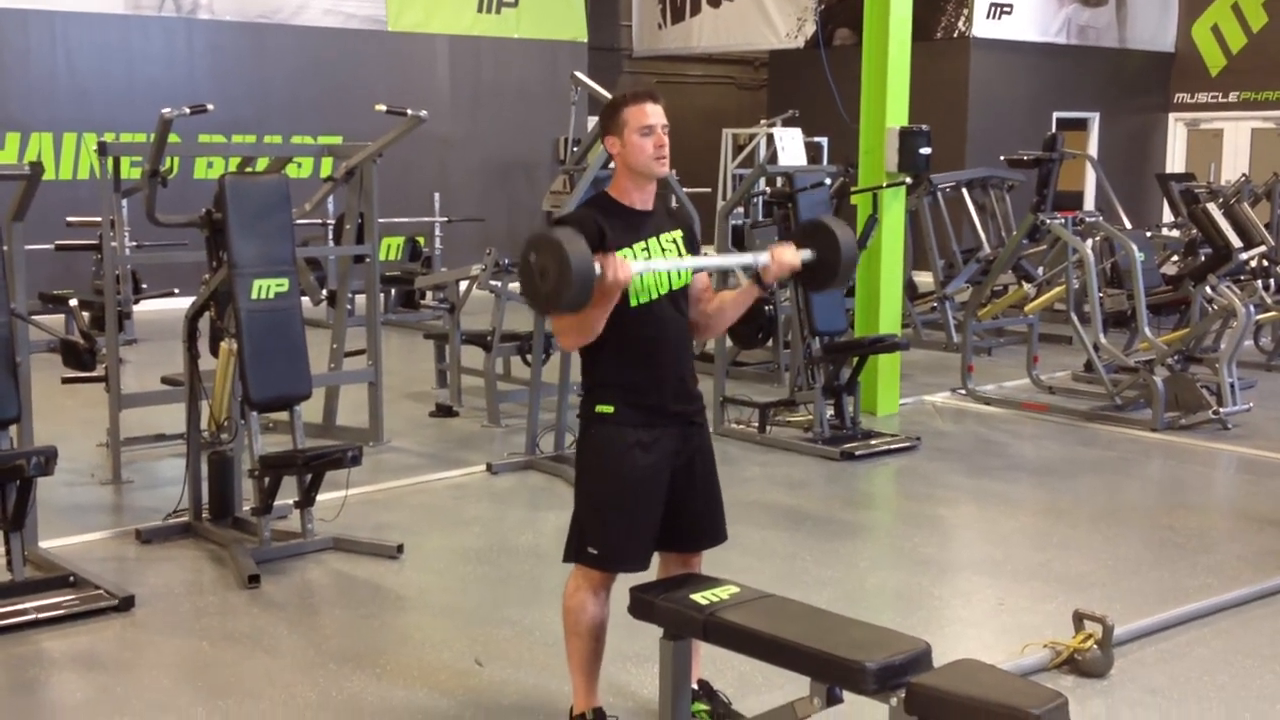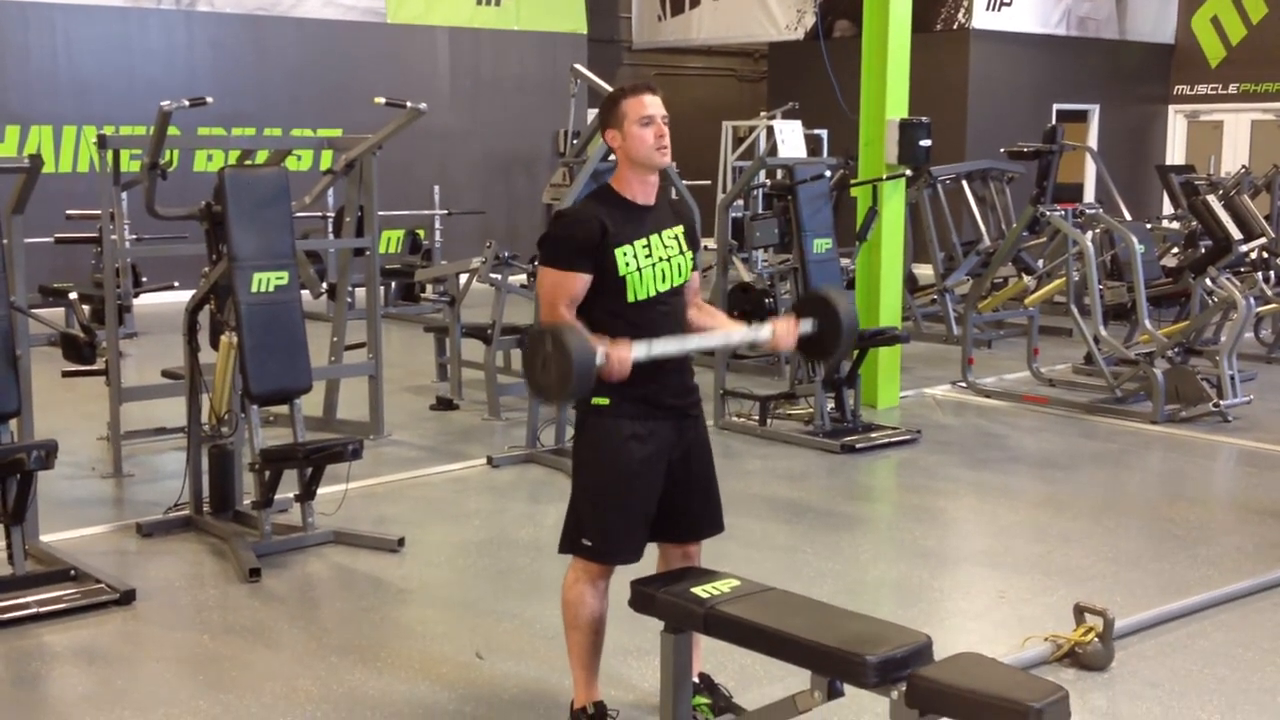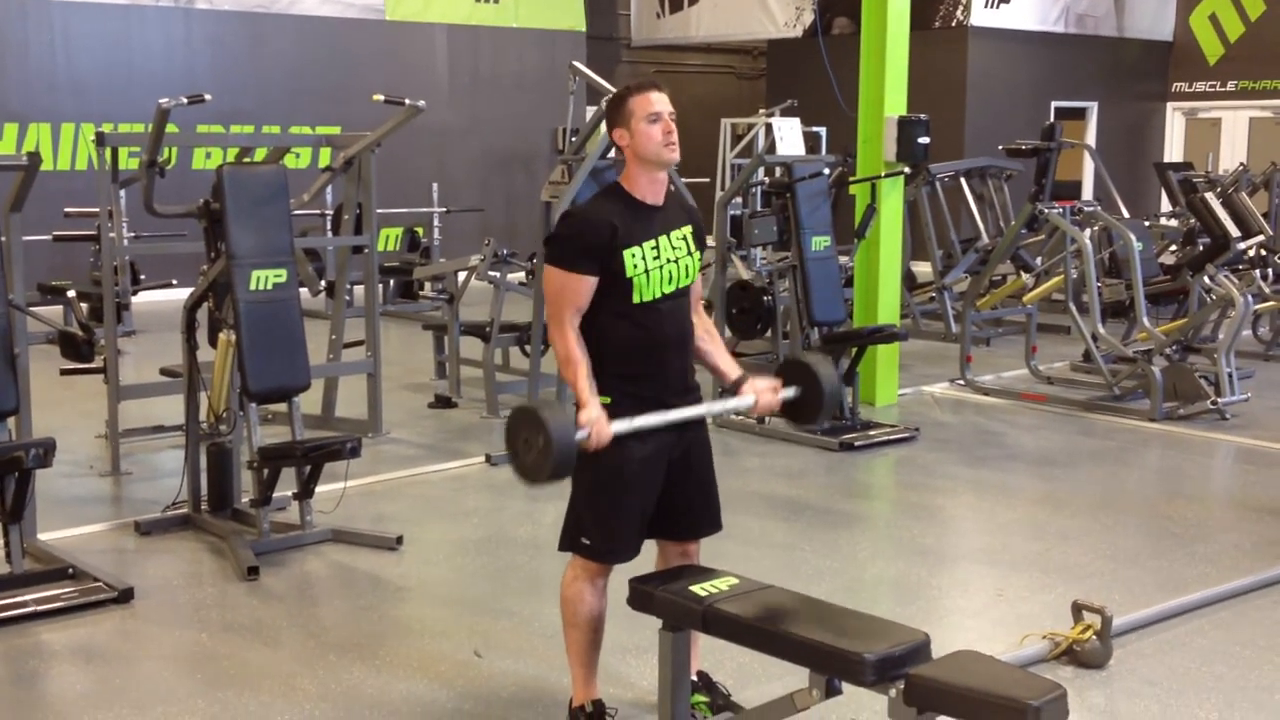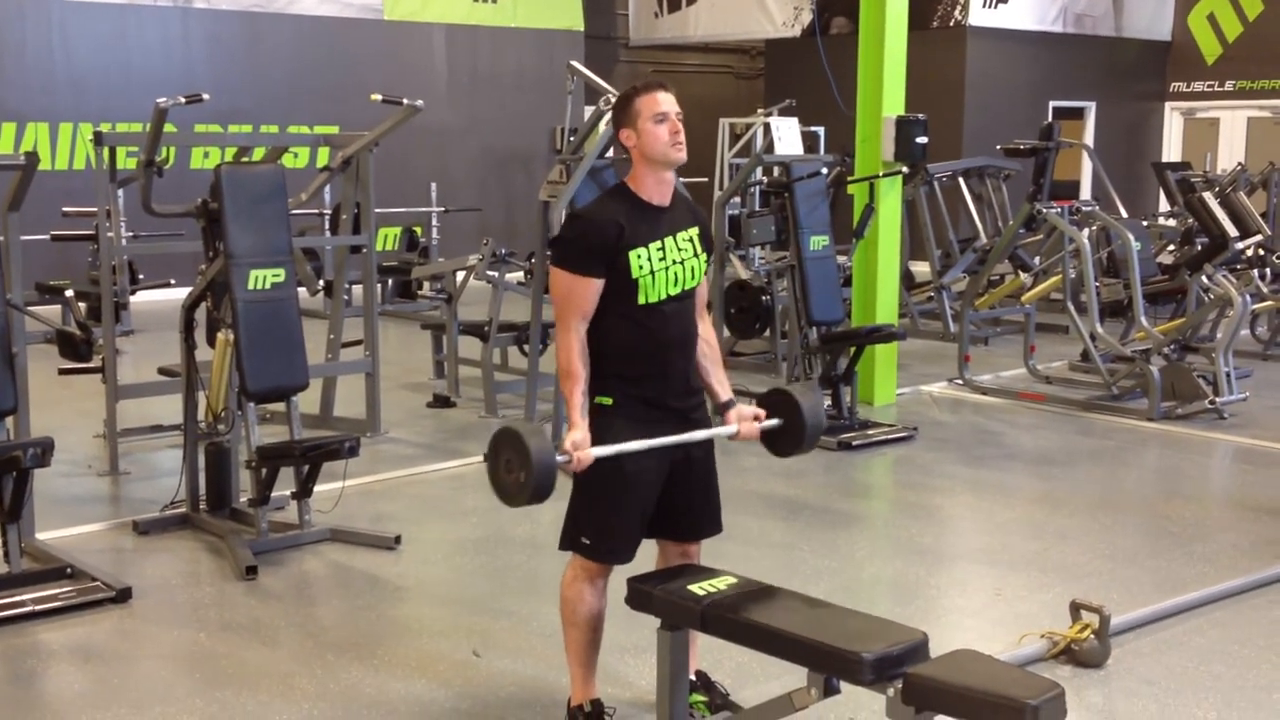
dt=0.2s
person 1, frame 1
left shoulder: (679, 224)
right shoulder: (586, 229)
left elbow: (704, 322)
right elbow: (570, 336)
left wrist: (761, 277)
right wrist: (608, 286)
left hip: (684, 415)
right hip: (618, 423)
left knee: (687, 554)
right knee: (598, 566)
person 1, frame 2
left shoulder: (678, 217)
right shoulder: (583, 224)
right elbow: (553, 318)
right wrist: (599, 350)
left hip: (681, 408)
right hip: (617, 417)
left knee: (684, 546)
right knee: (595, 559)
person 1, frame 3
left shoulder: (686, 217)
right shoulder: (592, 224)
right elbow: (562, 324)
left wrist: (739, 377)
right wrist: (588, 404)
left hip: (682, 411)
right hip: (620, 420)
left knee: (684, 545)
right knee: (594, 558)
person 1, frame 4
left shoulder: (692, 217)
right shoulder: (597, 224)
right elbow: (570, 331)
left wrist: (726, 400)
right wrist: (577, 422)
left hip: (684, 412)
right hip: (620, 417)
left knee: (685, 546)
right knee: (595, 559)
